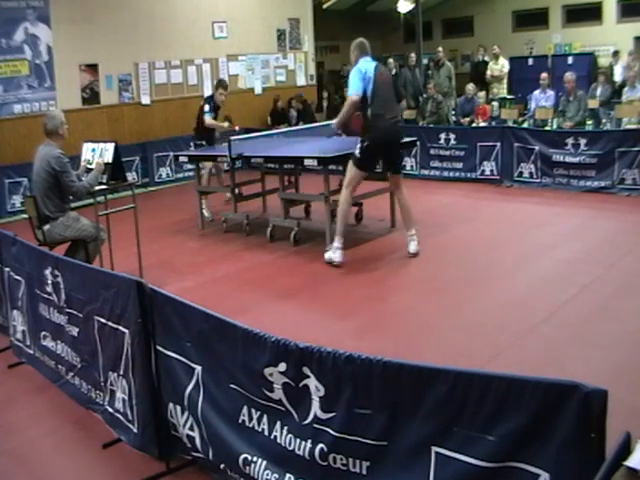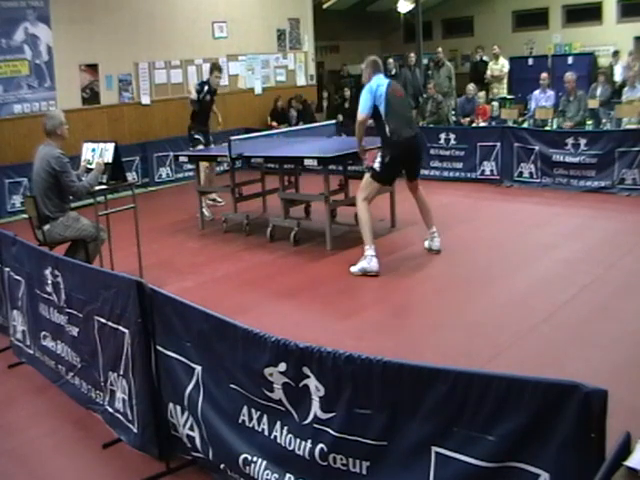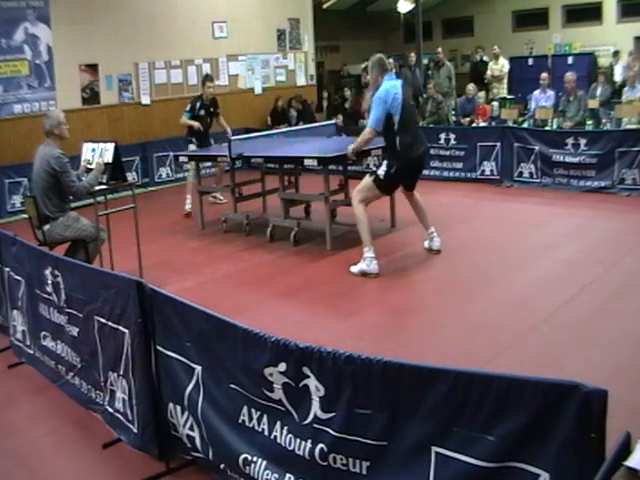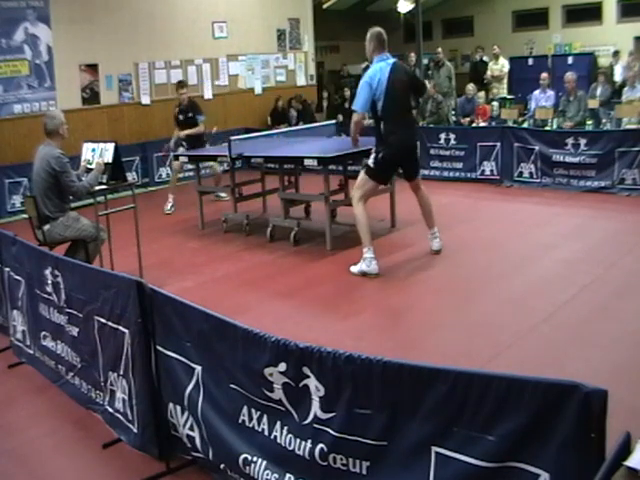
dt=0.4s
person 1, frame 1
left shoulder: (358, 70)
right shoulder: (385, 71)
left elbow: (354, 99)
right elbow: (399, 104)
left wrist: (339, 121)
left hip: (374, 133)
right hip: (394, 131)
left knee: (348, 187)
right knee: (397, 188)
left ankle: (336, 248)
right ankle: (413, 239)
person 1, frame 2
left shoulder: (371, 87)
right shoulder: (397, 87)
left elbow: (362, 119)
left wrist: (359, 144)
left hip: (395, 146)
right hip: (414, 142)
left knee: (363, 197)
right knee: (415, 190)
left ankle: (370, 258)
right ankle: (434, 237)
person 1, frame 3
left shoulder: (383, 93)
right shoulder: (402, 86)
left elbow: (370, 134)
left wrist: (353, 147)
left hip: (401, 158)
right hip: (418, 154)
left knee: (358, 198)
right knee: (409, 193)
left ankle: (369, 259)
right ankle: (433, 238)
person 1, frame 4
left shoulder: (370, 76)
right shoulder: (403, 70)
left elbow: (358, 118)
right elbow: (424, 91)
left wrist: (354, 136)
left hip: (388, 146)
right hip: (409, 142)
left knee: (358, 197)
right knee: (417, 188)
left ankle: (369, 259)
right ankle: (434, 238)
person 2, frame 1
left shoulder: (43, 150)
right shoulder: (56, 156)
right elbow: (77, 192)
left wrist: (81, 171)
right wrist: (96, 172)
left hip: (44, 221)
right hip: (54, 224)
left knee: (87, 229)
right knee: (98, 233)
person 2, frame 2
left shoulder: (43, 151)
right shoulder: (56, 156)
right elbow: (77, 192)
left wrist: (81, 171)
right wrist: (96, 172)
left hip: (45, 221)
right hip: (54, 224)
left knee: (87, 230)
right knee: (98, 233)
person 2, frame 3
left shoulder: (43, 150)
right shoulder: (56, 156)
right elbow: (77, 192)
left wrist: (81, 171)
right wrist: (96, 172)
left hip: (45, 221)
right hip: (54, 225)
left knee: (87, 230)
right knee: (98, 233)
person 2, frame 4
left shoulder: (43, 151)
right shoulder: (56, 156)
right elbow: (77, 192)
left wrist: (81, 171)
right wrist: (96, 172)
left hip: (45, 221)
right hip: (54, 224)
left knee: (87, 230)
right knee: (98, 233)
person 3, frame 1
left shoulder: (218, 103)
right shoulder: (208, 102)
right elbow: (207, 122)
left wrist: (222, 127)
right wrist: (222, 125)
left hip: (210, 138)
right hip: (200, 139)
left knee: (218, 165)
right knee: (208, 166)
left ankle: (228, 192)
right ankle: (203, 205)
person 3, frame 2
left shoulder: (214, 90)
right shoulder: (203, 86)
right elbow: (192, 88)
left wrist: (218, 114)
right wrist: (193, 95)
left hip: (205, 130)
right hip: (195, 131)
left knee: (212, 163)
right knee: (204, 165)
left ankle: (211, 196)
right ankle: (202, 205)
person 3, frame 3
left shoulder: (214, 101)
right shoulder: (195, 102)
left elbow: (218, 117)
right elbow: (182, 121)
left wrist: (227, 128)
right wrist: (192, 122)
left hip: (206, 138)
right hip: (194, 139)
right knee: (194, 165)
left ankle: (214, 194)
right ankle: (188, 201)
person 3, frame 4
left shoulder: (195, 105)
right shoulder: (177, 110)
left elbow: (202, 128)
right elbow: (177, 129)
left wrist: (186, 132)
right wrist: (173, 140)
left hip: (200, 142)
right hip: (186, 142)
left knee: (217, 170)
right knee: (175, 167)
left ankle: (216, 191)
right ankle: (170, 200)
